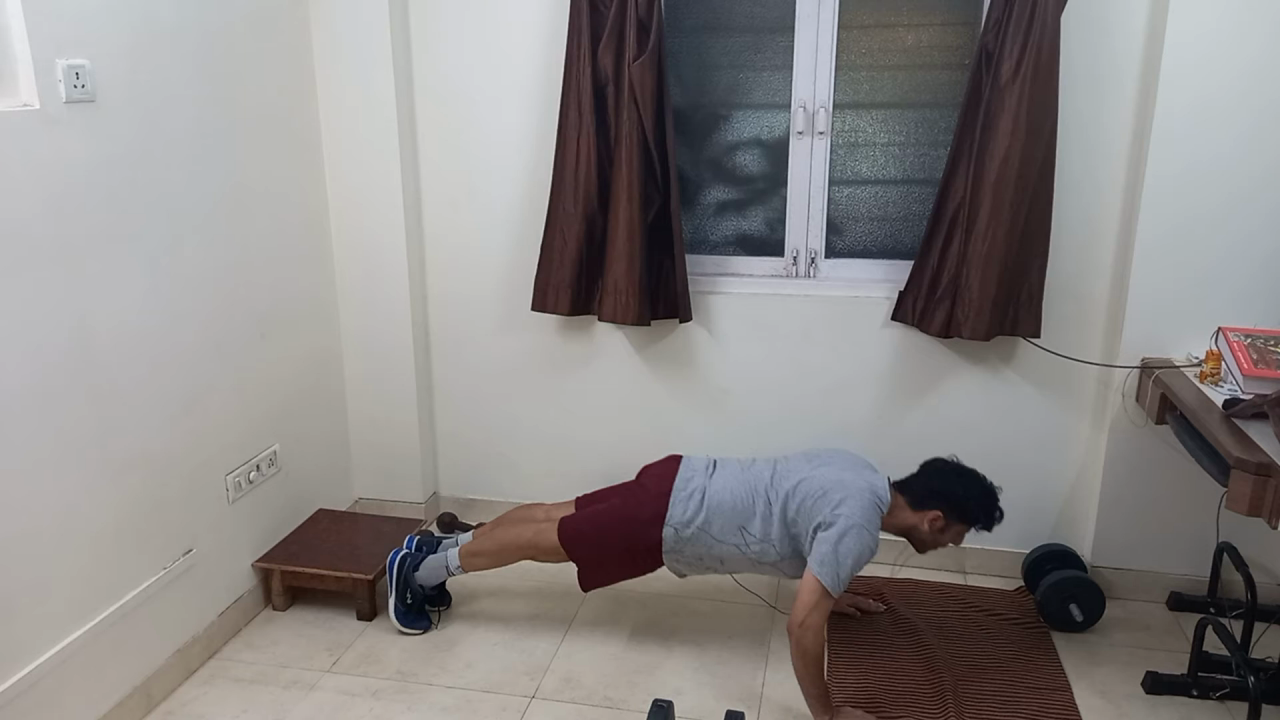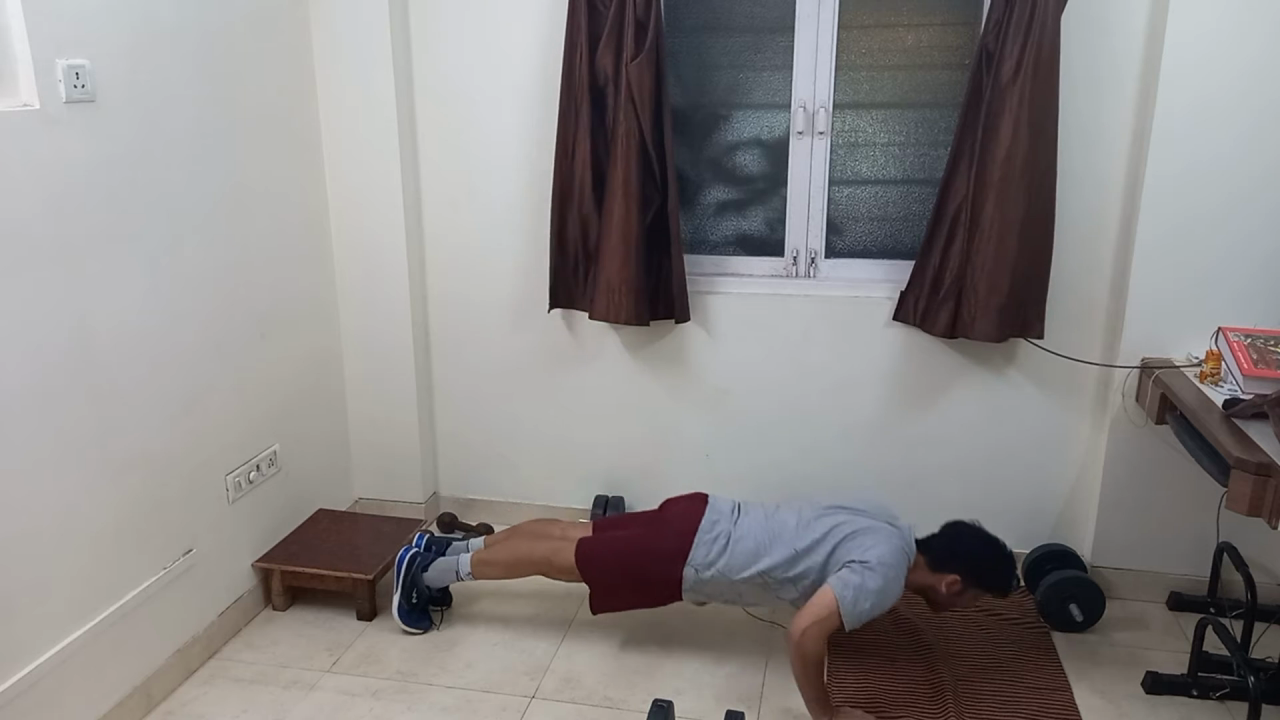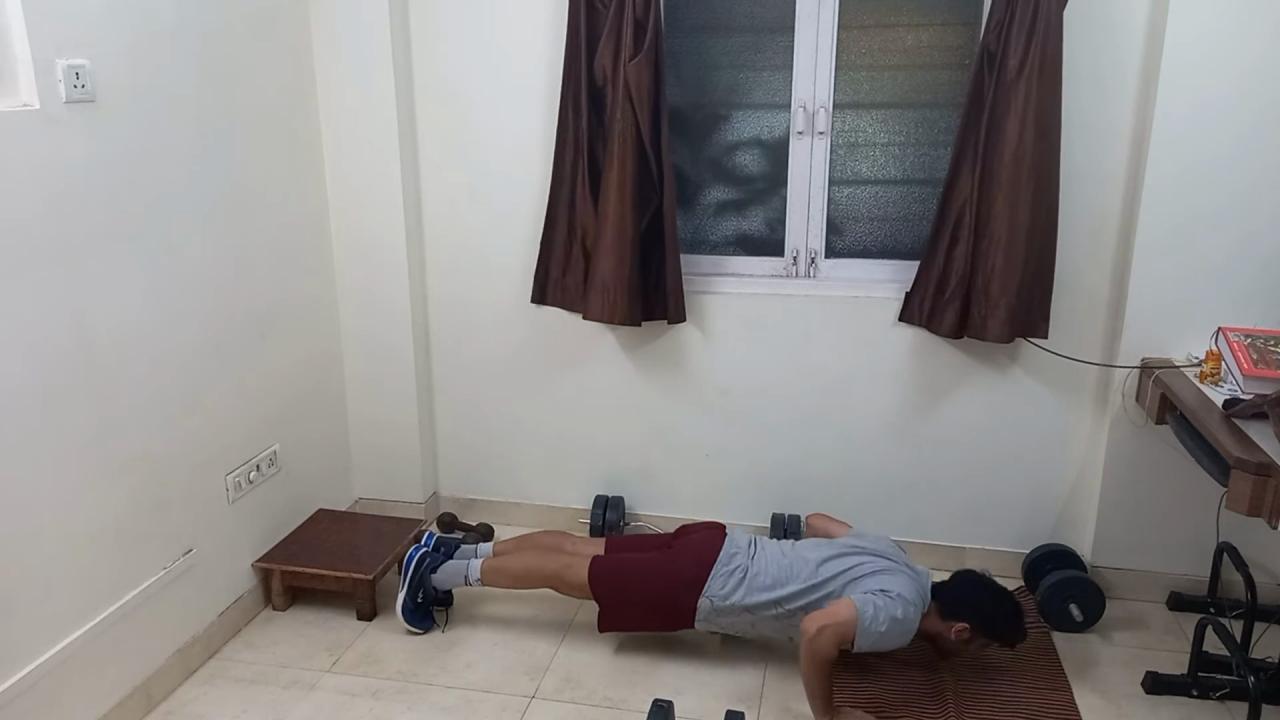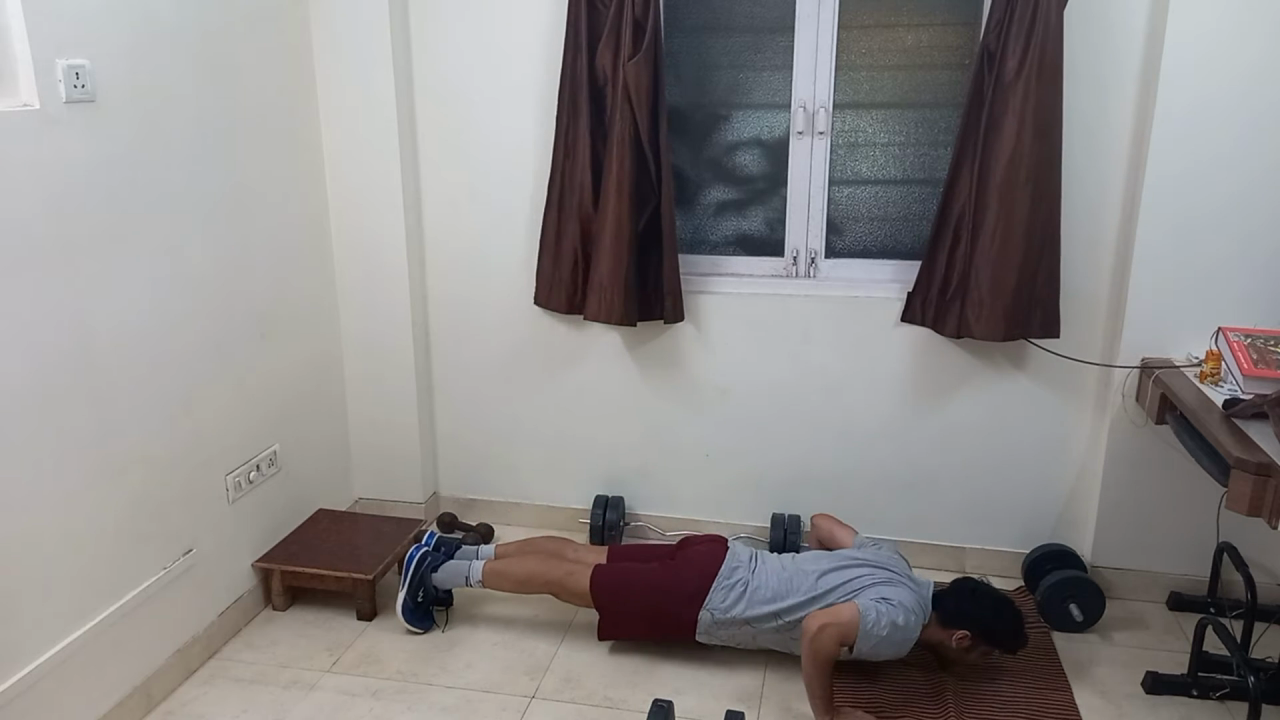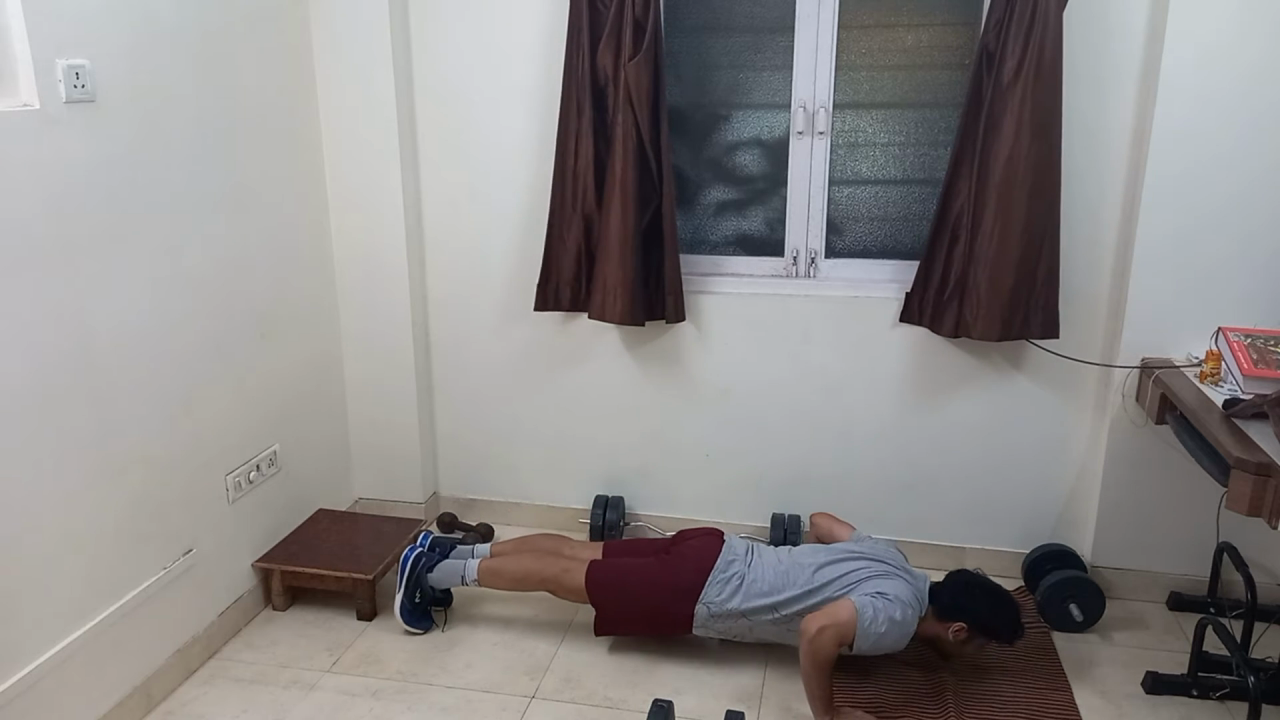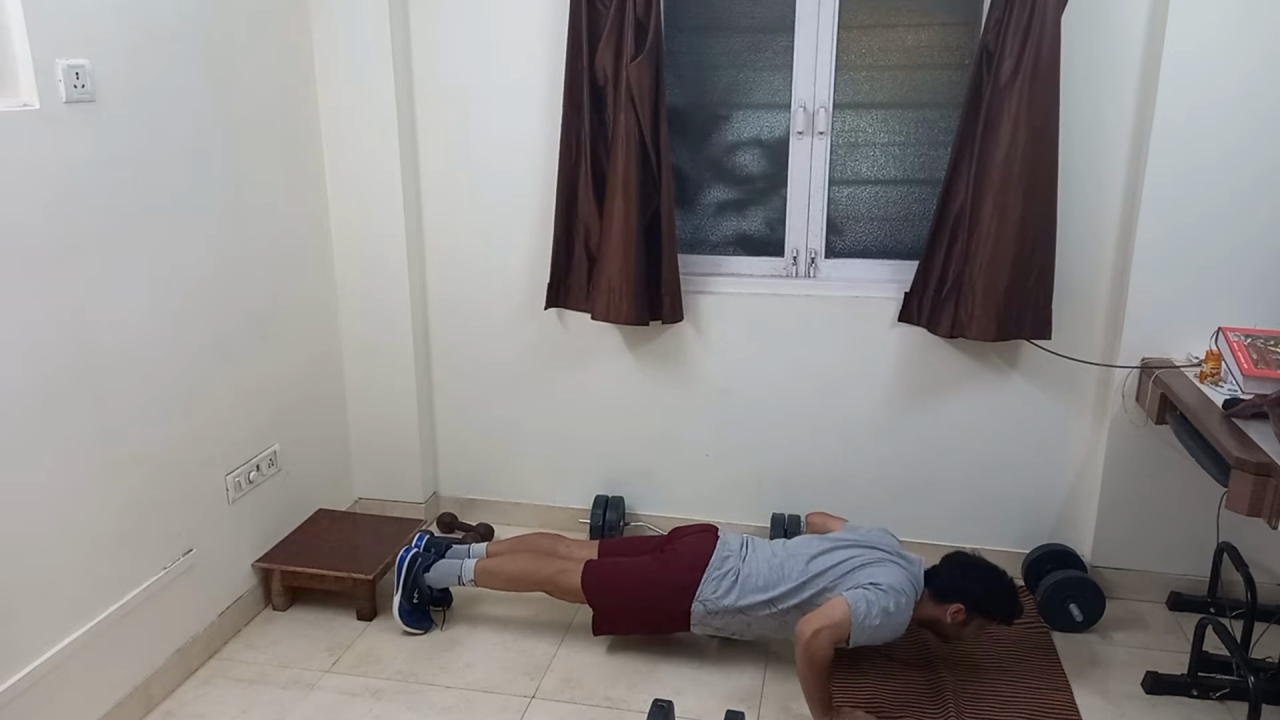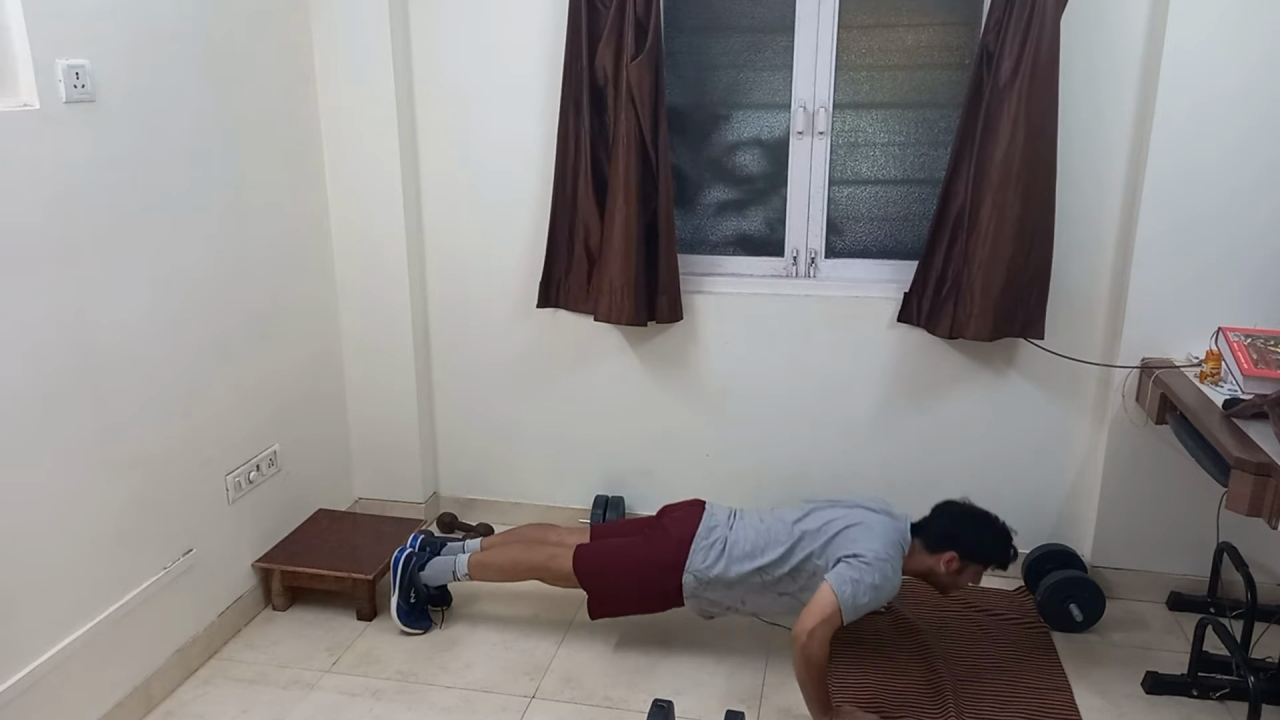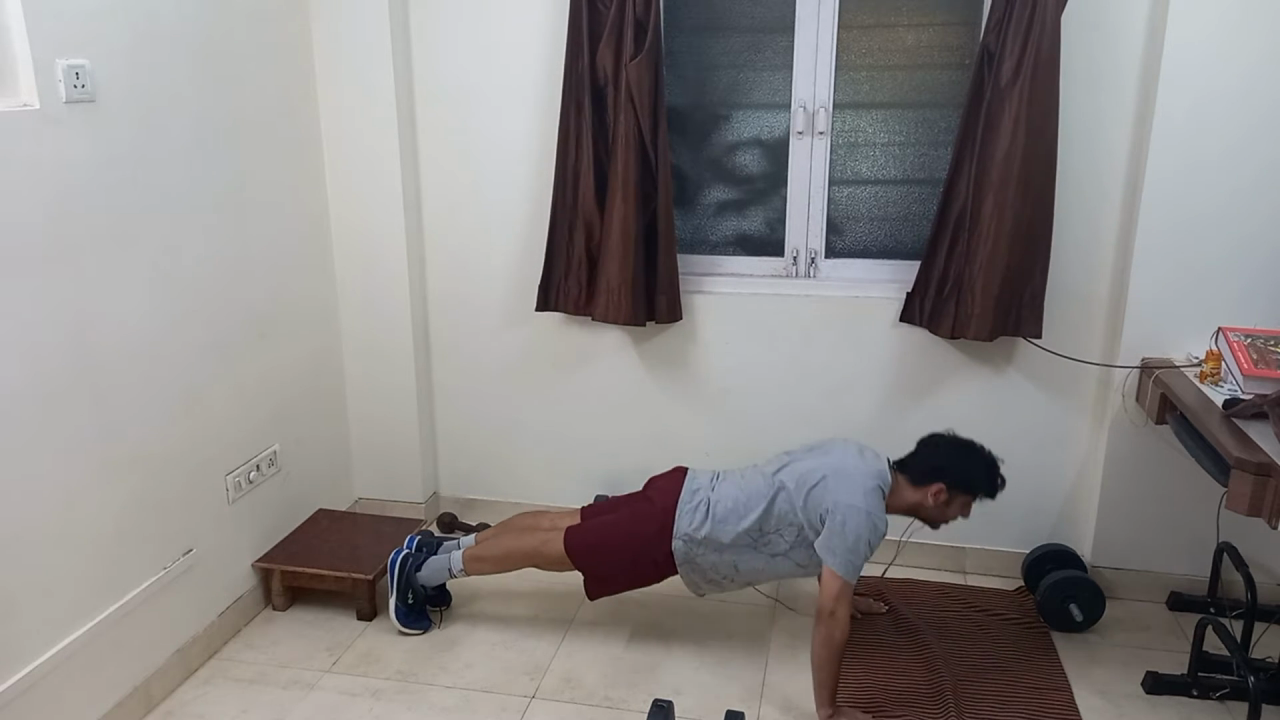
dt=0.3s
person 1, frame 1
left shoulder: (865, 476)
right shoulder: (859, 526)
right elbow: (803, 622)
left wrist: (835, 588)
left hip: (681, 484)
right hip: (670, 520)
left knee: (554, 518)
right knee: (543, 542)
left ankle: (436, 547)
right ankle: (423, 567)
person 1, frame 2
left shoulder: (887, 527)
right shoulder: (885, 573)
right elbow: (804, 632)
left wrist: (847, 602)
left hip: (701, 519)
right hip: (691, 557)
left knee: (568, 535)
right knee: (558, 559)
left ankle: (446, 550)
right ankle: (432, 570)
person 1, frame 3
left shoulder: (894, 559)
right shoulder: (899, 614)
left elbow: (817, 521)
right elbow: (816, 631)
left hip: (718, 550)
right hip: (707, 587)
left knee: (583, 550)
right knee: (570, 575)
left ankle: (452, 552)
right ankle: (439, 570)
person 1, frame 4
left shoulder: (893, 564)
right shoulder: (899, 622)
left elbow: (822, 522)
right elbow: (820, 630)
left hip: (717, 560)
right hip: (706, 601)
left knee: (583, 558)
right knee: (570, 583)
left ankle: (455, 552)
right ankle: (442, 572)
person 1, frame 5
left shoulder: (892, 560)
right shoulder: (896, 616)
left elbow: (821, 520)
right elbow: (817, 632)
left hip: (715, 555)
right hip: (703, 594)
left knee: (579, 555)
right knee: (566, 579)
left ankle: (452, 553)
right ankle: (435, 571)
person 1, frame 6
left shoulder: (892, 551)
right shoulder: (892, 604)
left elbow: (818, 518)
right elbow: (811, 633)
left hip: (711, 551)
right hip: (698, 592)
left knee: (573, 553)
right knee: (561, 578)
left ankle: (449, 552)
right ankle: (435, 570)
person 1, frame 7
left shoulder: (885, 518)
right shoulder: (881, 566)
right elbow: (807, 635)
left wrist: (847, 601)
left hip: (699, 528)
right hip: (688, 565)
left knee: (567, 538)
right knee: (556, 566)
left ankle: (441, 550)
right ankle: (429, 570)
person 1, frame 8
left shoulder: (865, 460)
right shoulder: (862, 511)
right elbow: (830, 617)
left wrist: (841, 587)
left hip: (685, 496)
right hip: (679, 534)
left knee: (559, 526)
right knee: (549, 550)
left ankle: (439, 547)
right ankle: (427, 568)
